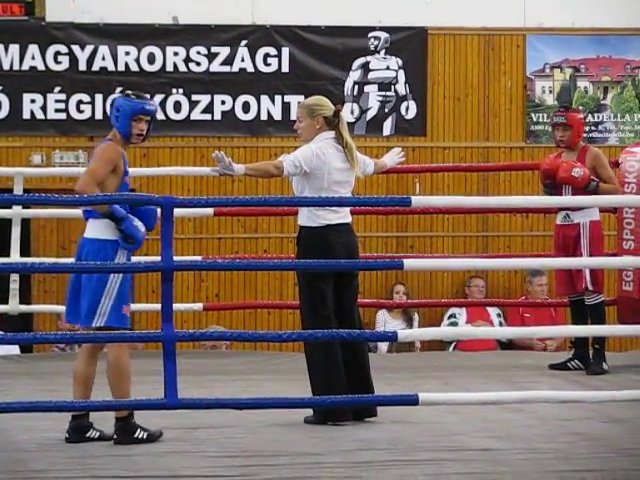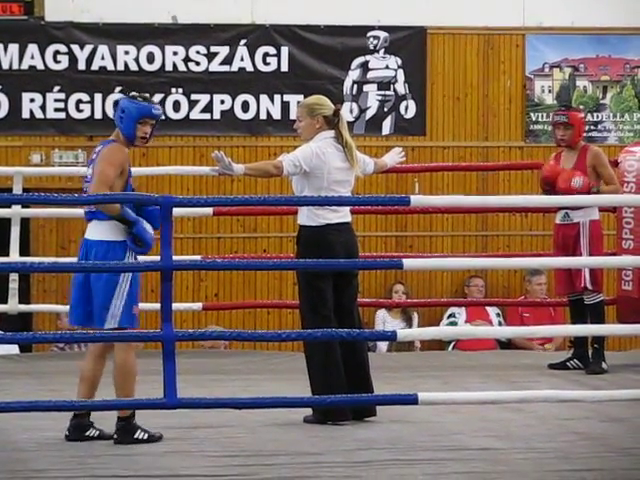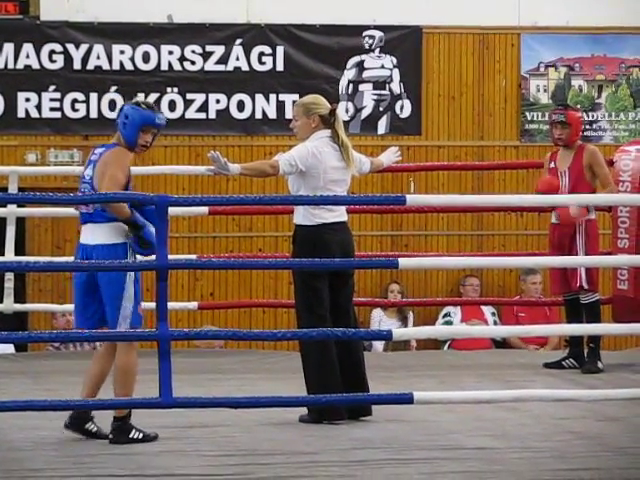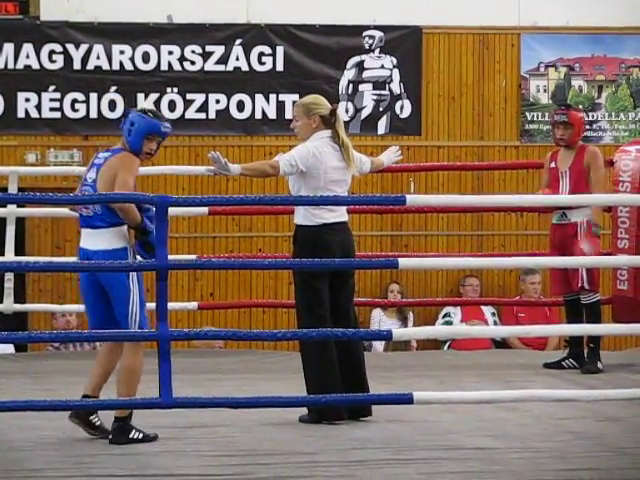
dt=0.1s
person 1, frame 1
left shoulder: (117, 153)
right shoulder: (111, 149)
right elbow: (84, 187)
left wrist: (132, 210)
right wrist: (120, 216)
left hip: (94, 245)
right hip: (108, 247)
left knee: (92, 339)
right knee: (117, 335)
left ankle: (79, 423)
right ankle: (124, 424)
person 1, frame 2
left shoulder: (103, 151)
right shoulder: (118, 151)
right elbow: (97, 193)
left wrist: (131, 209)
right wrist: (131, 220)
left hip: (91, 246)
right hip: (113, 248)
left knee: (102, 340)
right knee: (123, 337)
left ankle: (81, 422)
right ankle: (125, 424)
person 1, frame 3
left shoulder: (98, 154)
right shoulder: (121, 155)
left elbow: (82, 201)
right elbow: (111, 197)
right wrist: (138, 224)
left hip: (87, 248)
right hip: (112, 250)
left knee: (110, 338)
right knee: (127, 337)
left ankle: (81, 413)
right ankle: (121, 424)
person 1, frame 4
left shoulder: (99, 158)
right shoulder: (127, 160)
left elbow: (76, 202)
right elbow: (122, 203)
right wrist: (144, 231)
left hip: (87, 251)
right hip: (114, 254)
left knee: (115, 335)
right knee: (135, 338)
left ankle: (86, 404)
right ankle: (122, 425)
person 2, frame 1
left shoulder: (313, 152)
right shoulder: (347, 152)
left elbow: (276, 168)
right elbow: (373, 165)
left wrist: (238, 169)
right wrist: (390, 160)
left hip: (317, 240)
right hip: (345, 238)
left knee: (319, 322)
right knee: (348, 318)
left ankle: (332, 408)
right ankle: (360, 403)
person 2, frame 2
left shoulder: (312, 151)
right shoulder: (347, 151)
left elbow: (276, 167)
right elbow: (374, 165)
left wrist: (238, 168)
right wrist: (390, 160)
left hip: (317, 239)
right hip: (345, 238)
left knee: (319, 322)
right knee: (347, 318)
left ankle: (331, 407)
right ankle: (359, 402)
person 2, frame 3
left shoulder: (308, 150)
right shoulder: (343, 150)
left elbow: (272, 167)
right elbow: (370, 164)
left wrist: (233, 169)
right wrist: (387, 160)
left hip: (313, 239)
right hip: (341, 237)
left knee: (315, 321)
right knee: (343, 317)
left ankle: (326, 407)
right ankle: (355, 401)
person 2, frame 4
left shoulder: (309, 151)
right shoulder: (343, 151)
left elbow: (272, 167)
right elbow: (371, 164)
left wrist: (234, 169)
right wrist: (388, 158)
left hip: (313, 239)
right hip: (341, 237)
left knee: (315, 321)
right knee: (343, 318)
left ankle: (326, 407)
right ankle: (355, 402)
person 3, frame 1
left shoulder: (592, 154)
right shoulder: (556, 158)
left elbow: (616, 189)
left wrist: (588, 183)
right wrist: (547, 184)
left hip: (586, 225)
right hip: (563, 226)
left knee: (591, 288)
right knee: (572, 291)
left ankle: (599, 355)
right ankle: (580, 354)
person 3, frame 2
left shoulder: (593, 154)
right shoulder: (555, 158)
left elbow: (615, 188)
left wrist: (589, 188)
right wrist: (548, 187)
left hip: (586, 225)
right hip: (562, 225)
left knee: (590, 288)
right knee: (571, 291)
left ankle: (598, 354)
right ankle: (579, 353)
person 3, frame 3
left shoulder: (589, 153)
right shoulder: (551, 157)
left elbow: (611, 189)
left wrist: (584, 206)
right wrist: (544, 191)
left hip: (582, 226)
right hip: (558, 225)
left knee: (586, 287)
right knee: (567, 290)
left ankle: (594, 353)
right ankle: (575, 352)
person 3, frame 4
left shoulder: (591, 154)
right shoulder: (551, 157)
left elbow: (598, 193)
right elbow: (546, 191)
left wrist: (593, 230)
left hip: (582, 224)
right hip: (558, 226)
left knee: (587, 288)
right knee: (567, 291)
left ankle: (594, 354)
right ankle: (575, 353)
